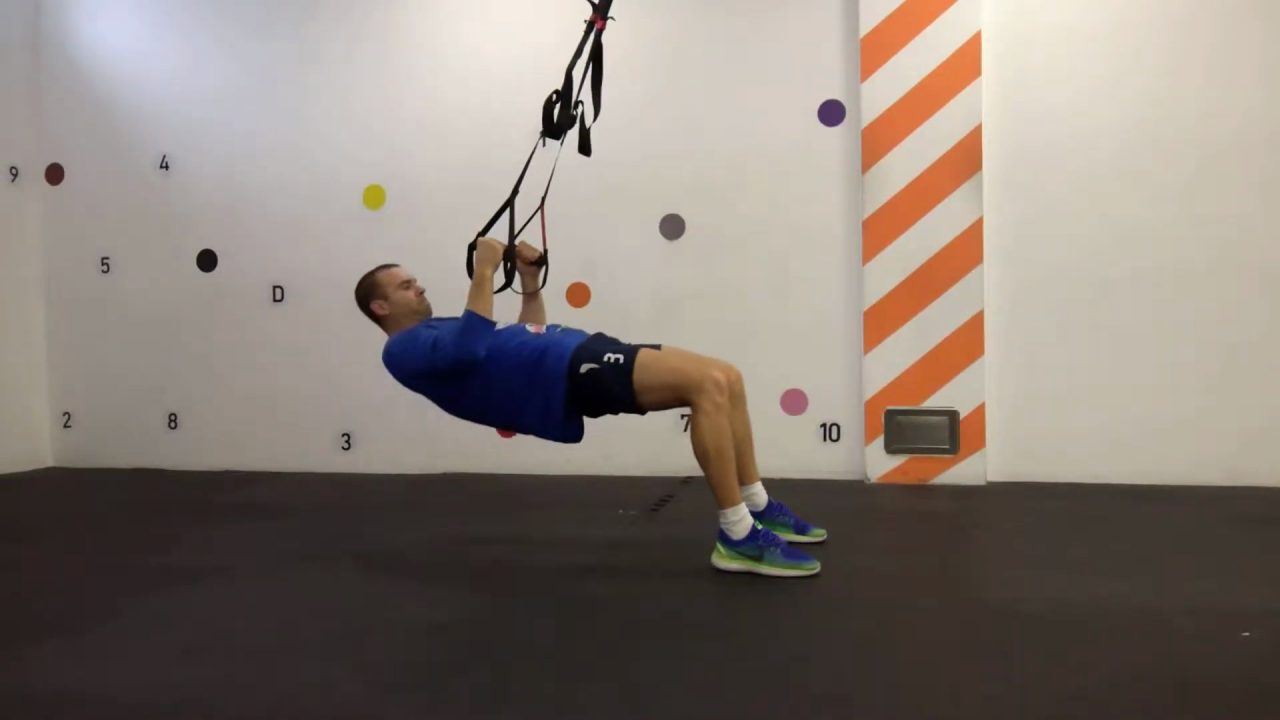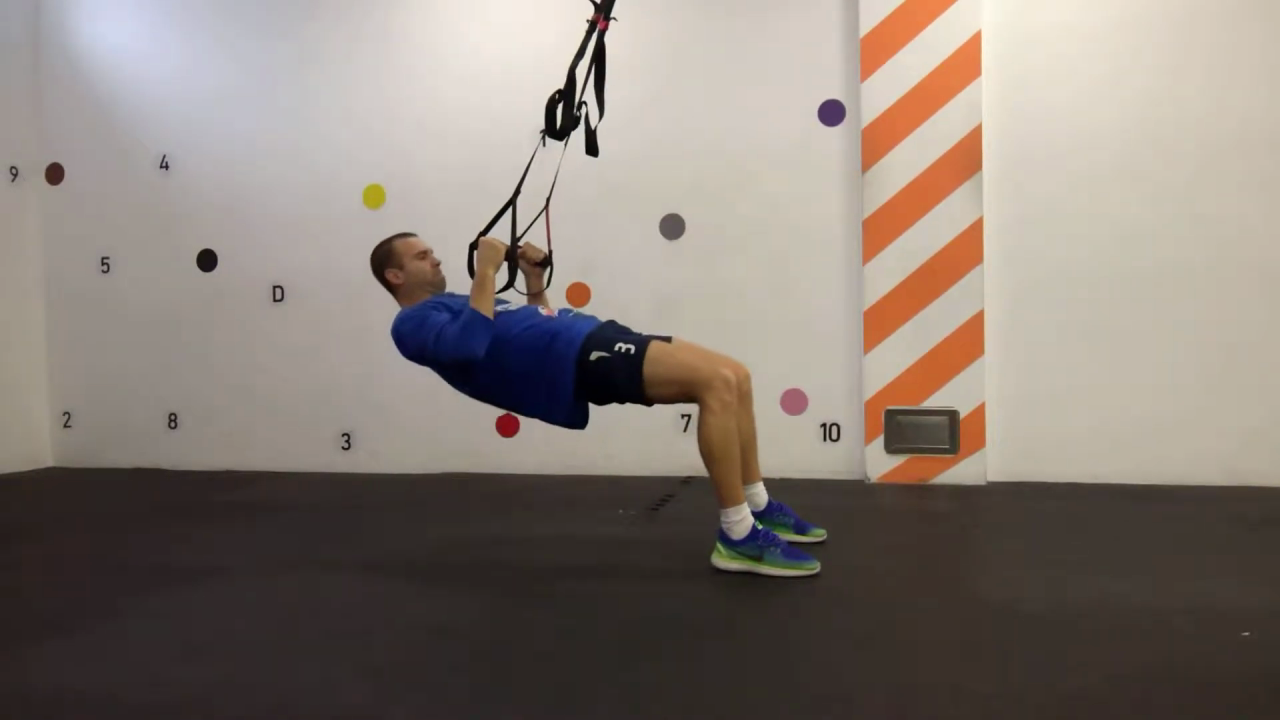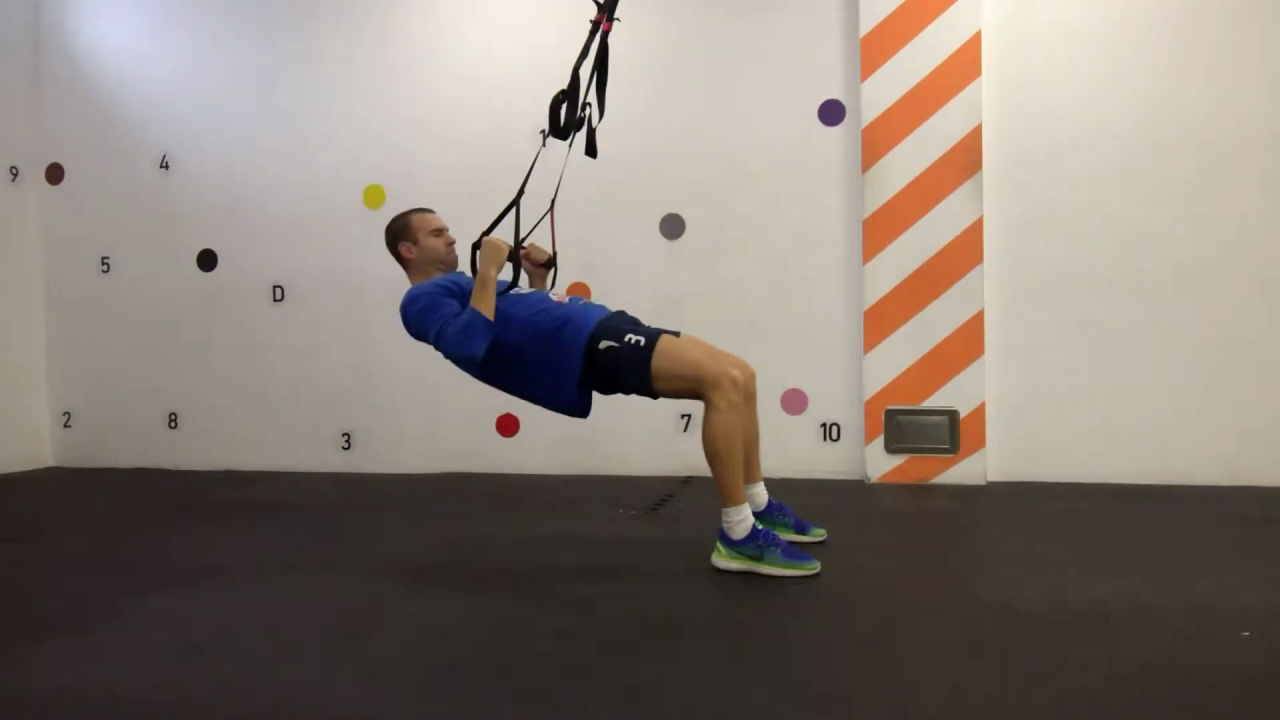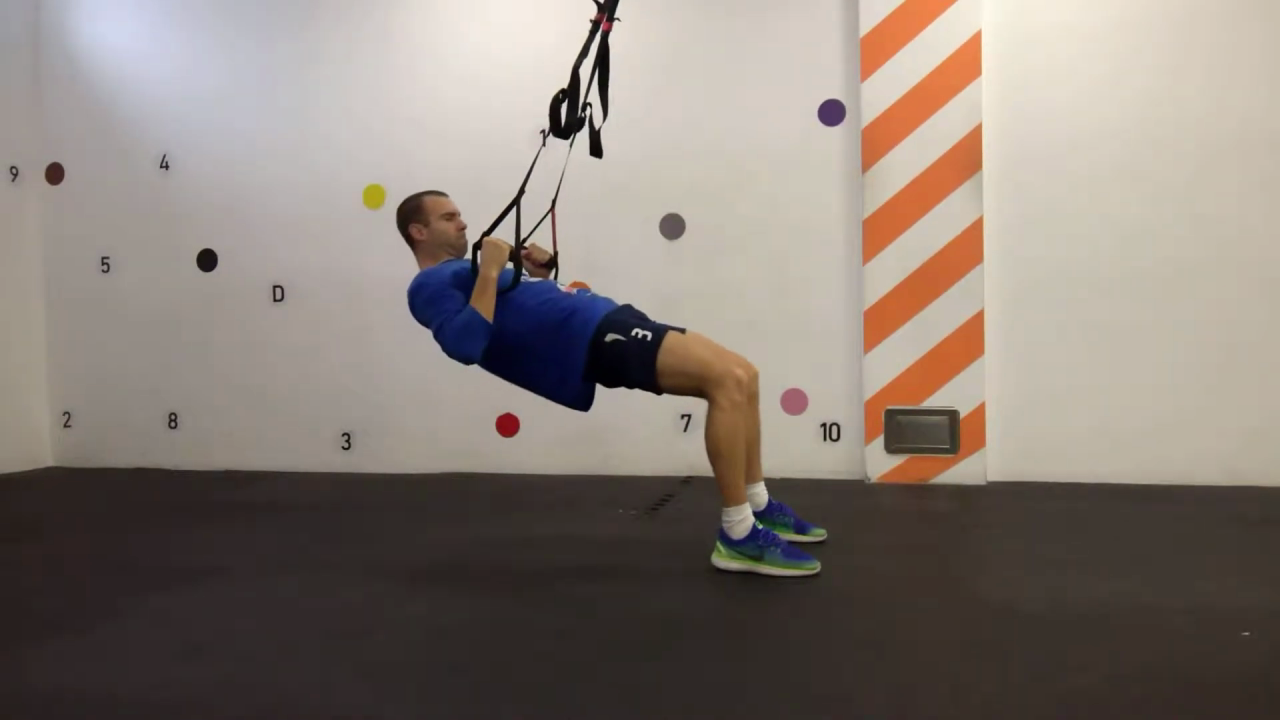
dt=0.2s
person 1, frame 1
left shoulder: (434, 337)
right shoulder: (405, 352)
right elbow: (470, 348)
left wrist: (530, 281)
right wrist: (483, 272)
left hip: (577, 355)
right hip: (564, 373)
left knee: (726, 378)
right knee: (710, 384)
left ankle: (758, 508)
right ankle: (738, 536)
person 1, frame 2
left shoulder: (444, 307)
right shoulder: (413, 325)
right elbow: (469, 347)
left wrist: (534, 282)
right wrist: (485, 272)
left hip: (589, 339)
right hip: (575, 358)
left knee: (734, 377)
right knee: (718, 383)
left ankle: (758, 508)
right ankle: (738, 536)
person 1, frame 3
left shoulder: (452, 287)
right shoulder: (422, 302)
right elbow: (469, 346)
left wrist: (538, 280)
right wrist: (488, 272)
left hip: (598, 328)
right hip: (583, 346)
left knee: (738, 376)
right knee: (725, 382)
left ankle: (758, 507)
right ankle: (738, 536)
person 1, frame 4
left shoulder: (457, 275)
right shoulder: (430, 287)
right elbow: (466, 345)
left wrist: (539, 276)
right wrist: (489, 271)
left hip: (603, 321)
right hip: (588, 339)
left knee: (741, 376)
right knee: (729, 381)
left ankle: (758, 506)
right ankle: (739, 536)
